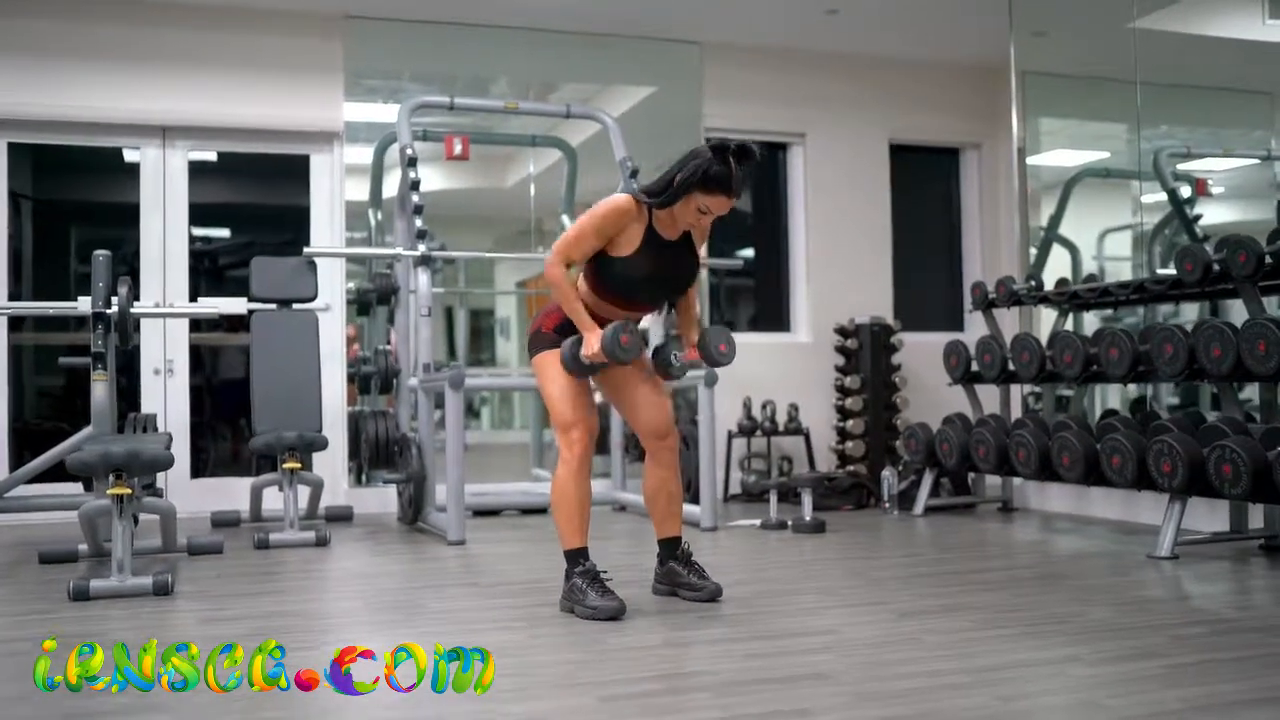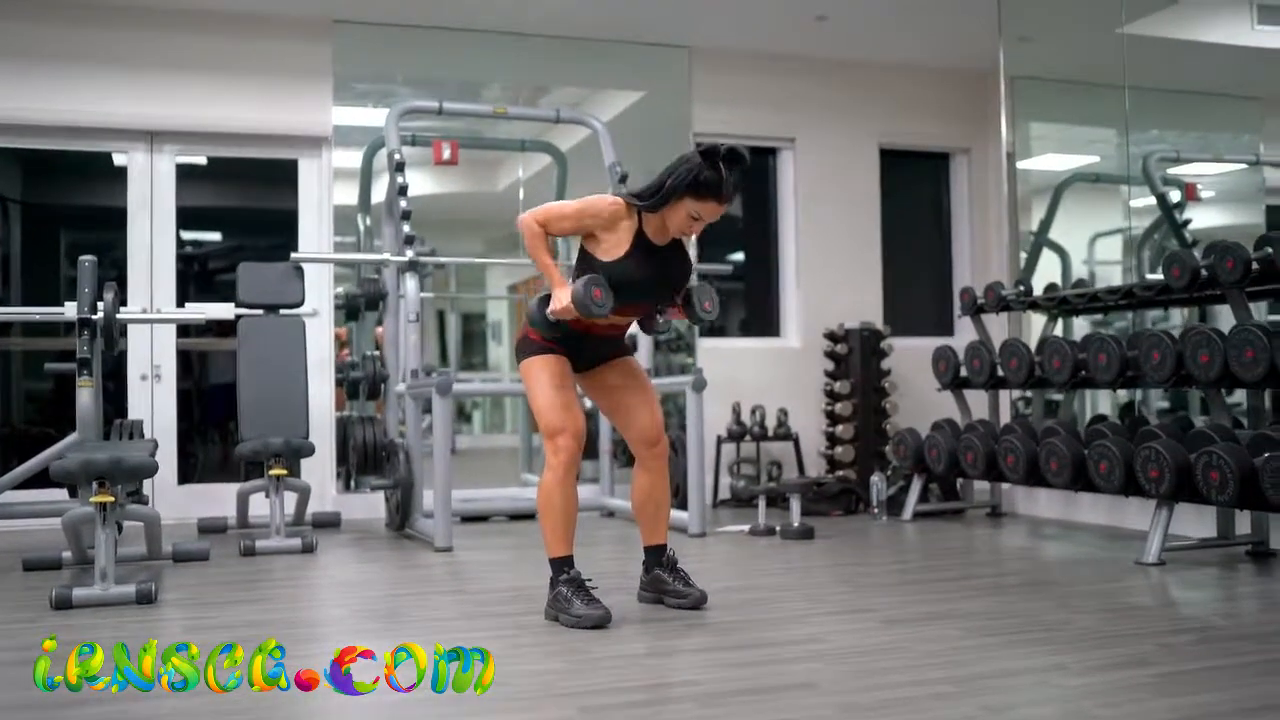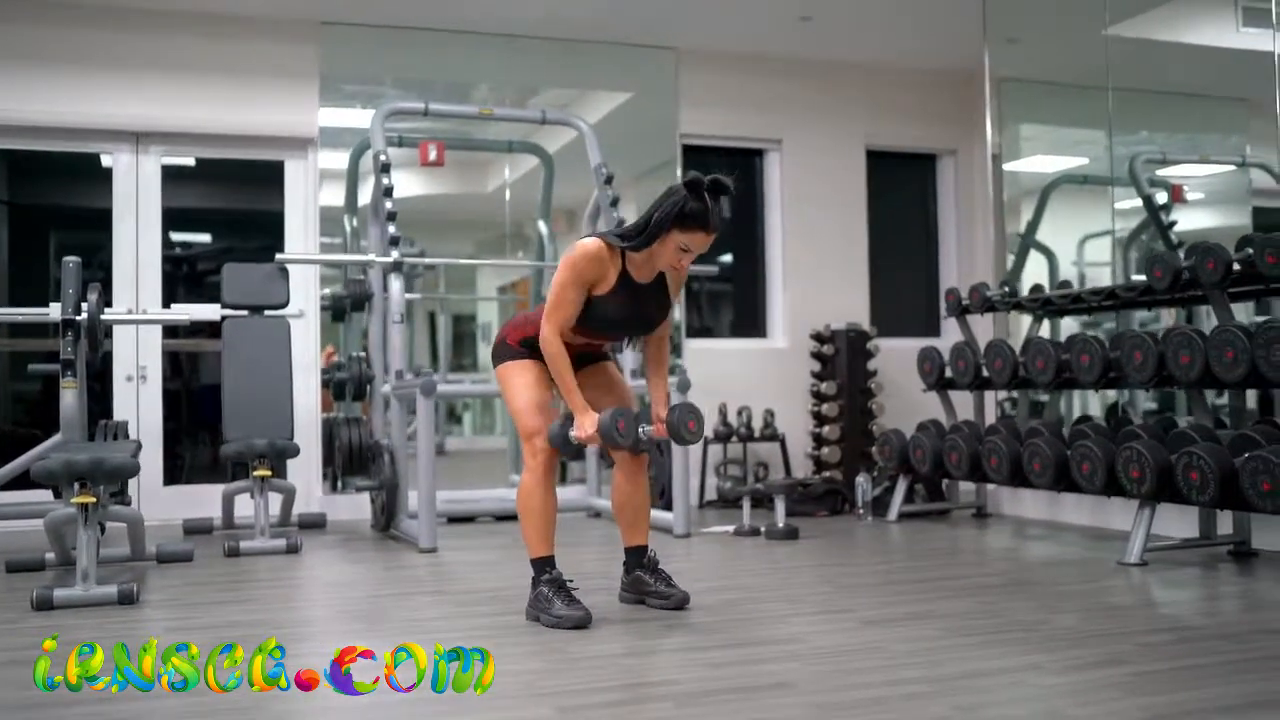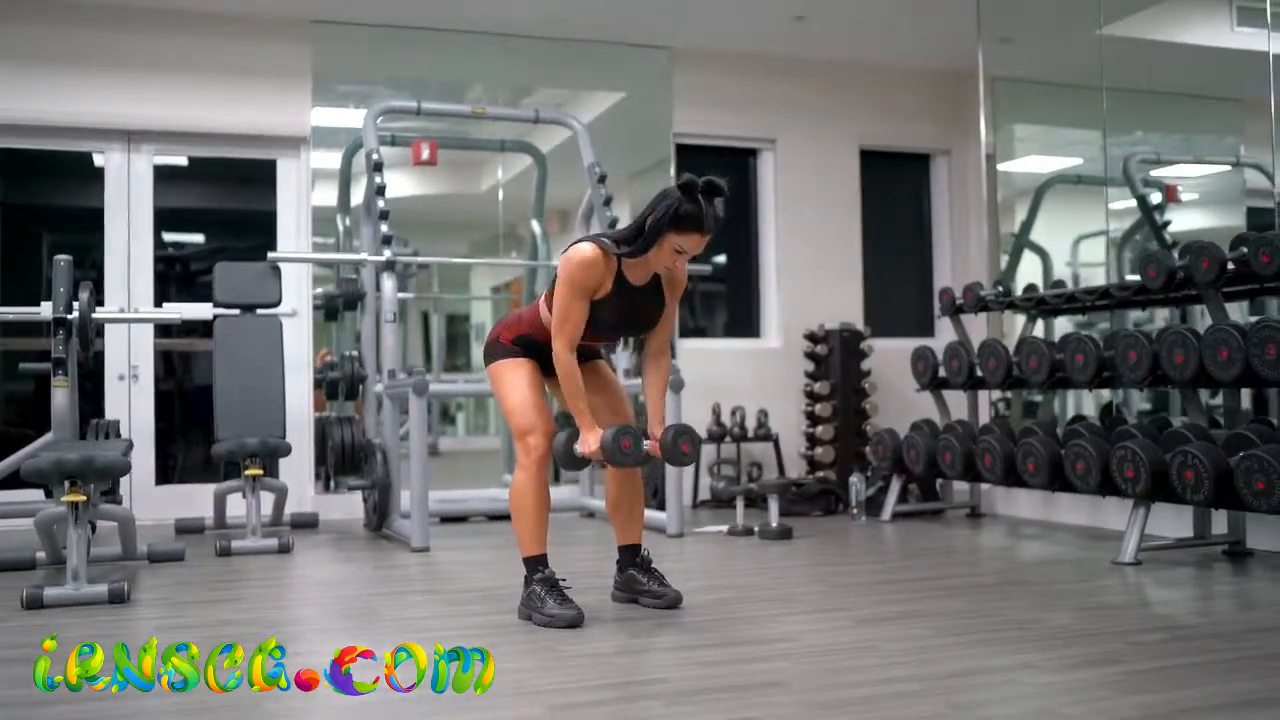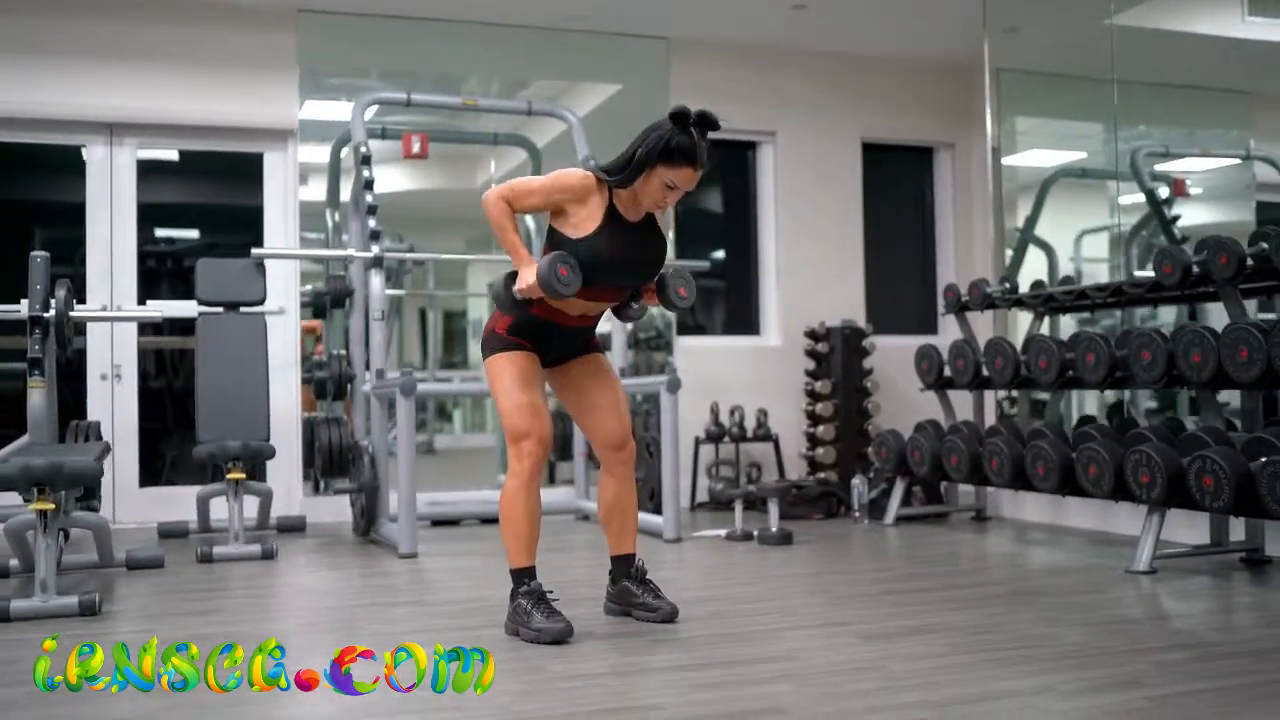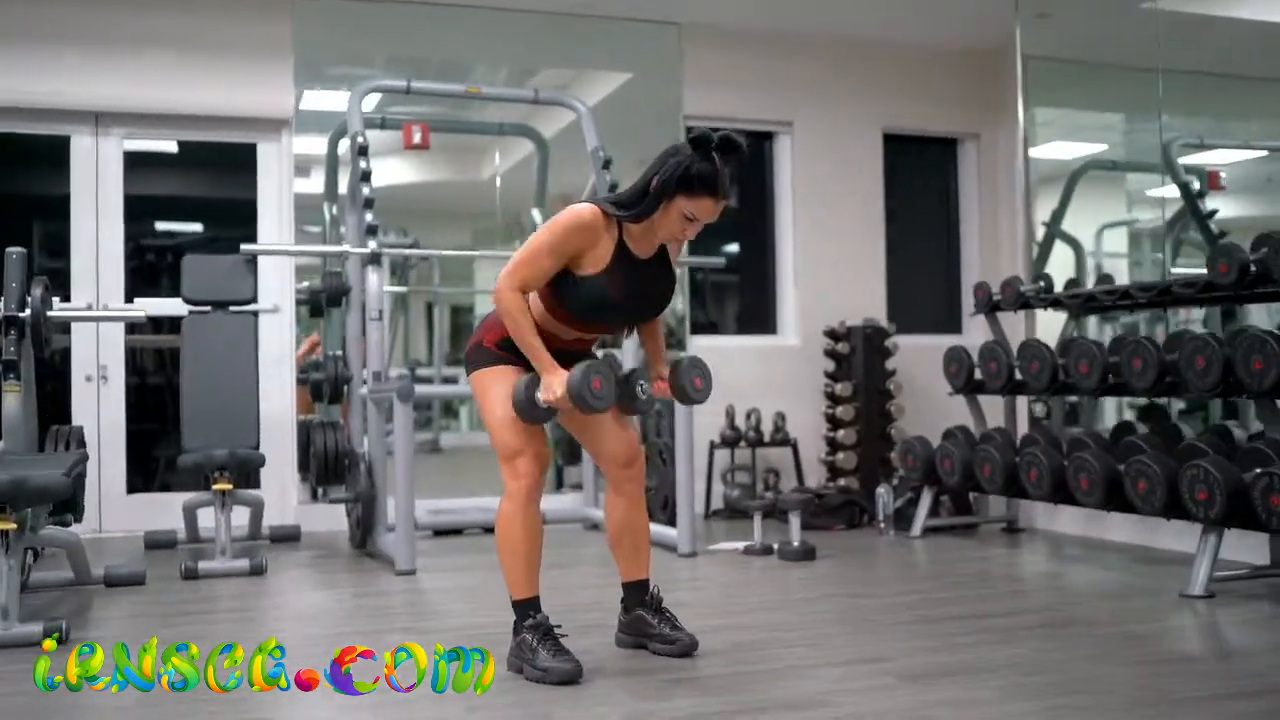
dt=0.5s
person 1, frame 1
left shoulder: (697, 229)
right shoulder: (621, 211)
left elbow: (683, 287)
right elbow: (555, 265)
left wrist: (691, 335)
right wrist: (590, 330)
right hip: (564, 332)
left knee: (664, 435)
right knee: (579, 438)
left ankle: (671, 561)
right ankle: (578, 575)
person 1, frame 2
left shoulder: (680, 230)
right shoulder: (611, 214)
right elbow: (530, 222)
left wrist: (675, 301)
right wrist: (558, 287)
left hip: (608, 343)
right hip: (550, 337)
left knee: (653, 442)
right knee: (566, 442)
left ankle: (657, 568)
right ankle: (563, 583)
person 1, frame 3
left shoulder: (673, 270)
right shoulder: (593, 254)
left elbow: (656, 336)
right elbow: (550, 333)
left wrist: (658, 403)
right wrist: (580, 410)
left hip: (588, 353)
right hip: (527, 347)
left knee: (634, 446)
right knee: (543, 445)
left ankle: (637, 569)
right ankle: (544, 584)
person 1, frame 4
left shoulder: (672, 275)
right shoulder: (589, 259)
left elbow: (657, 350)
right elbow: (561, 344)
left wrist: (655, 425)
right wrist: (586, 426)
left hip: (581, 352)
right hip: (521, 344)
right knee: (537, 445)
left ankle: (631, 569)
right ankle: (536, 584)
person 1, frame 5
left shoulder: (654, 210)
right shoulder: (580, 188)
right elbow: (495, 199)
left wrist: (646, 288)
right wrist: (526, 264)
left hip: (577, 338)
right hip: (519, 329)
left knee: (620, 447)
right knee: (531, 448)
left ankle: (624, 579)
right ankle: (524, 595)
person 1, frame 6
left shoulder: (668, 243)
right shoulder: (585, 223)
right elbow: (507, 288)
left wrist: (657, 366)
right wrist: (548, 373)
left hip: (572, 352)
right hip: (504, 348)
left knee: (627, 462)
right knee: (526, 466)
left ankle: (638, 609)
right ankle: (528, 629)
